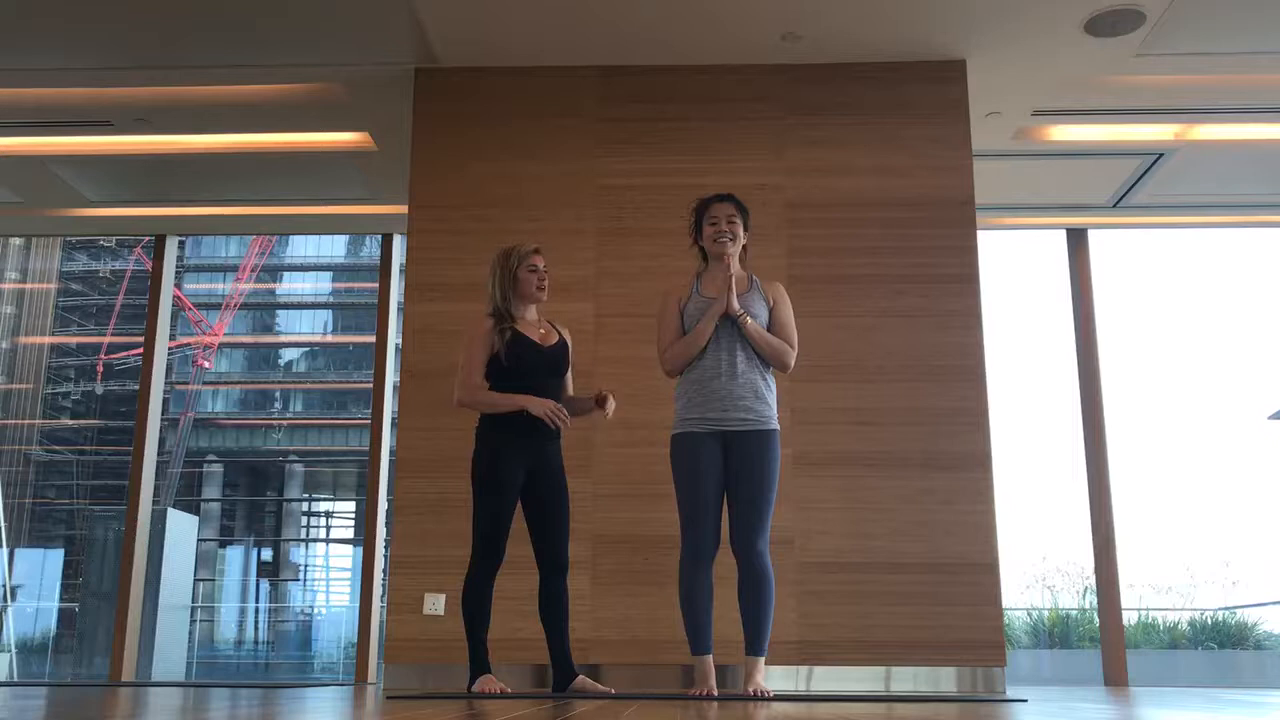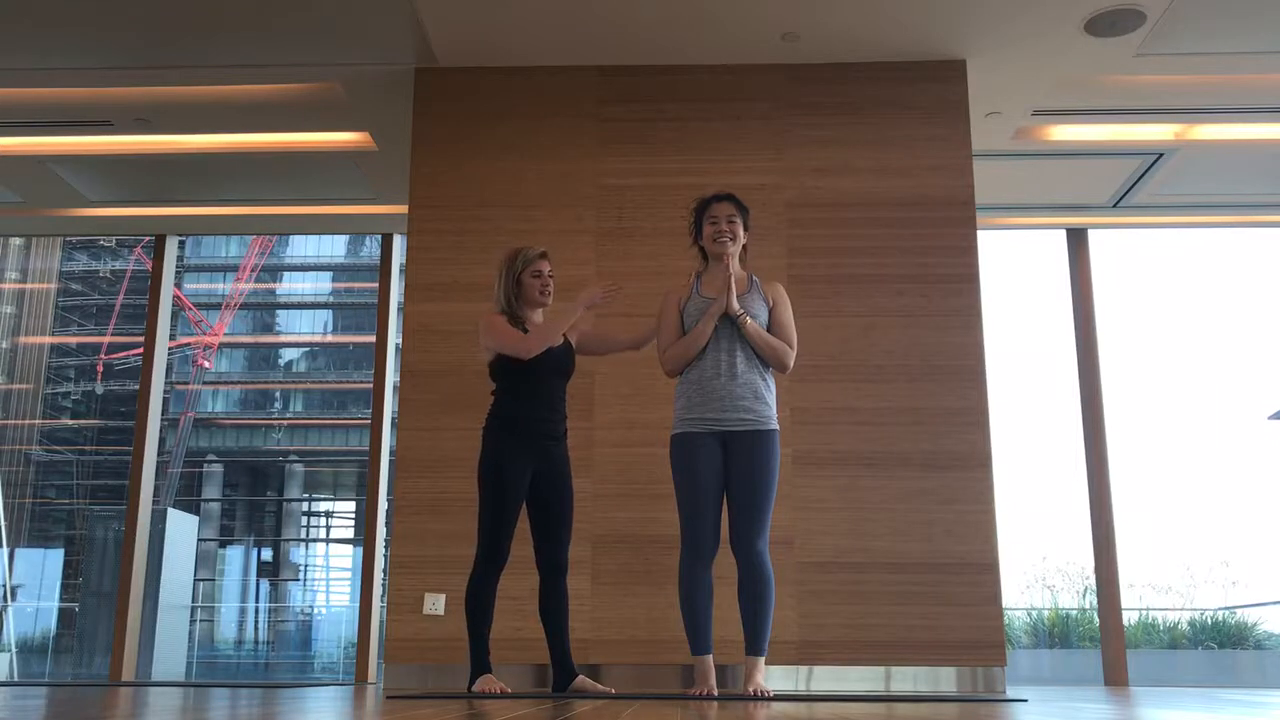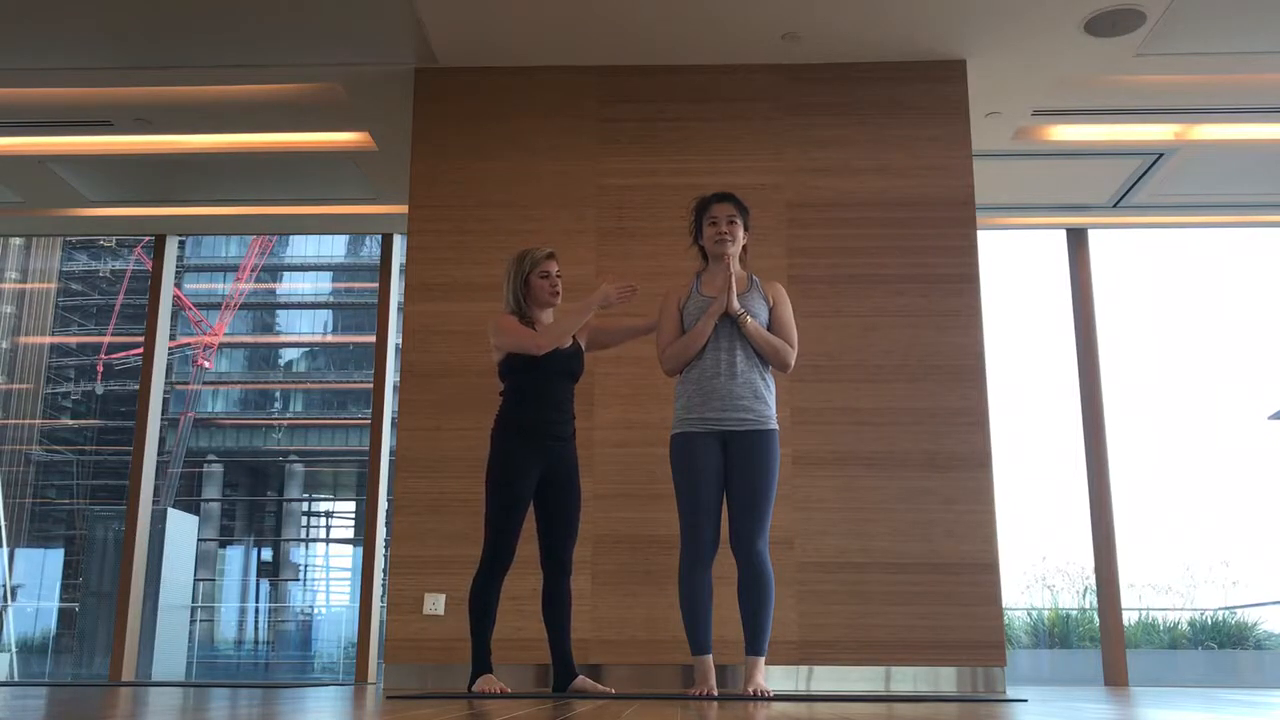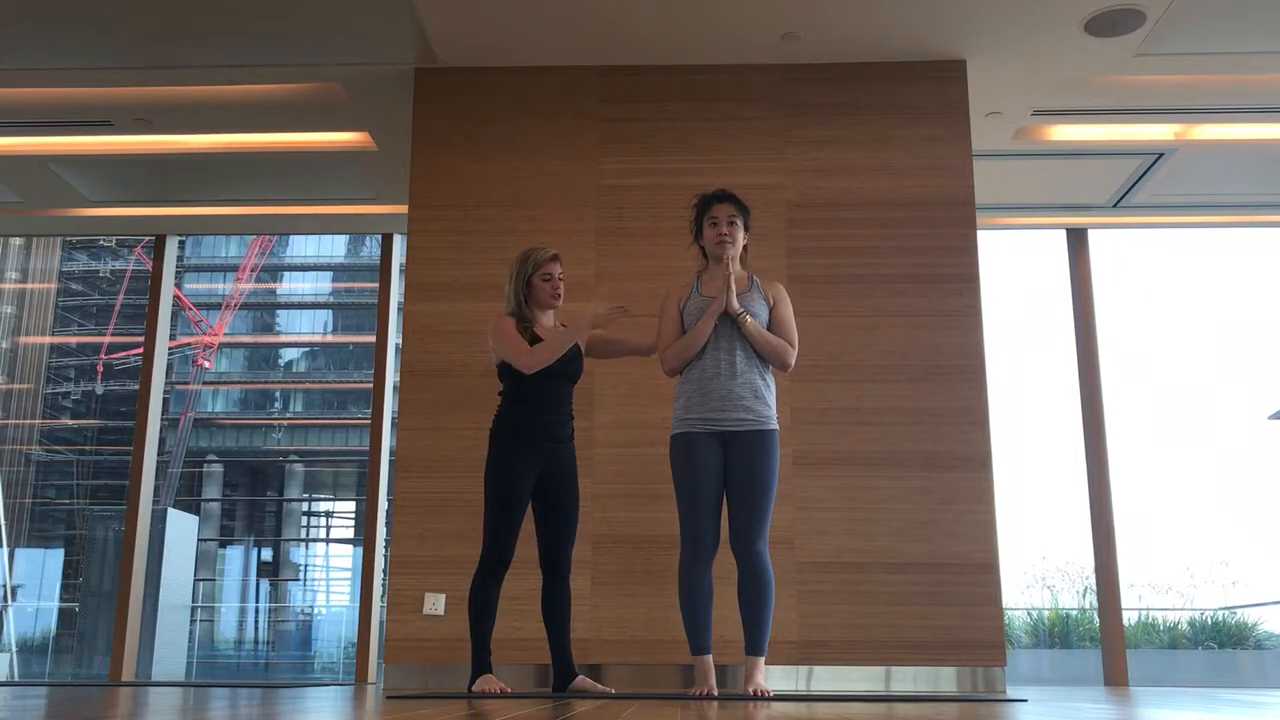
dt=0.7s
person 1, frame 1
left shoulder: (770, 292)
right shoulder: (680, 296)
left elbow: (787, 359)
right elbow: (670, 363)
left wrist: (740, 314)
right wrist: (714, 313)
left hip: (755, 428)
right hip: (695, 429)
left knee: (752, 546)
right knee: (698, 546)
left ankle: (755, 666)
right ankle: (703, 668)
person 1, frame 2
left shoulder: (769, 293)
right shoulder: (681, 297)
left elbow: (786, 359)
right elbow: (670, 363)
left wrist: (740, 314)
right wrist: (713, 314)
left hip: (755, 428)
right hip: (695, 430)
left knee: (751, 547)
right knee: (698, 547)
left ankle: (755, 668)
right ankle: (703, 668)
person 1, frame 3
left shoulder: (769, 292)
right shoulder: (681, 296)
left elbow: (787, 359)
right elbow: (669, 362)
left wrist: (739, 314)
right wrist: (714, 311)
left hip: (754, 428)
right hip: (695, 429)
left knee: (752, 546)
right knee: (698, 547)
left ankle: (755, 666)
right ankle: (703, 667)
person 1, frame 4
left shoulder: (769, 292)
right shoulder: (681, 296)
left elbow: (787, 358)
right elbow: (669, 362)
left wrist: (739, 313)
right wrist: (713, 311)
left hip: (755, 428)
right hip: (695, 430)
left knee: (751, 546)
right knee: (698, 547)
left ankle: (756, 667)
right ankle: (703, 668)
person 2, frame 1
left shoulder: (560, 335)
right shoulder: (490, 330)
right elbow: (465, 394)
left wrist: (597, 399)
right wrist: (526, 400)
left hip: (546, 453)
right hip: (500, 449)
left knee: (556, 562)
right knee: (488, 558)
left ankle: (565, 671)
right ankle: (479, 670)
person 2, frame 2
left shoulder: (568, 333)
right shoulder: (495, 326)
left elbow: (631, 342)
right elbow: (529, 347)
right wrist: (580, 306)
left hip: (552, 451)
right hip: (507, 447)
left knee: (555, 563)
right knee: (492, 557)
left ankle: (565, 671)
right ankle: (480, 670)
person 2, frame 3
left shoulder: (579, 332)
right shoulder: (504, 326)
left elbow: (641, 328)
right elbow: (540, 344)
right wrist: (593, 303)
left hip: (561, 451)
right hip: (516, 447)
left knee: (559, 563)
right knee: (498, 557)
left ankle: (565, 671)
right ankle: (480, 670)
person 2, frame 4
left shoulder: (578, 335)
right shoulder: (505, 327)
left elbow: (643, 346)
right elbow: (529, 362)
right wrist: (584, 323)
left hip: (559, 452)
right hip: (514, 448)
left knee: (558, 564)
right knee: (497, 557)
left ankle: (565, 671)
right ankle: (481, 669)
